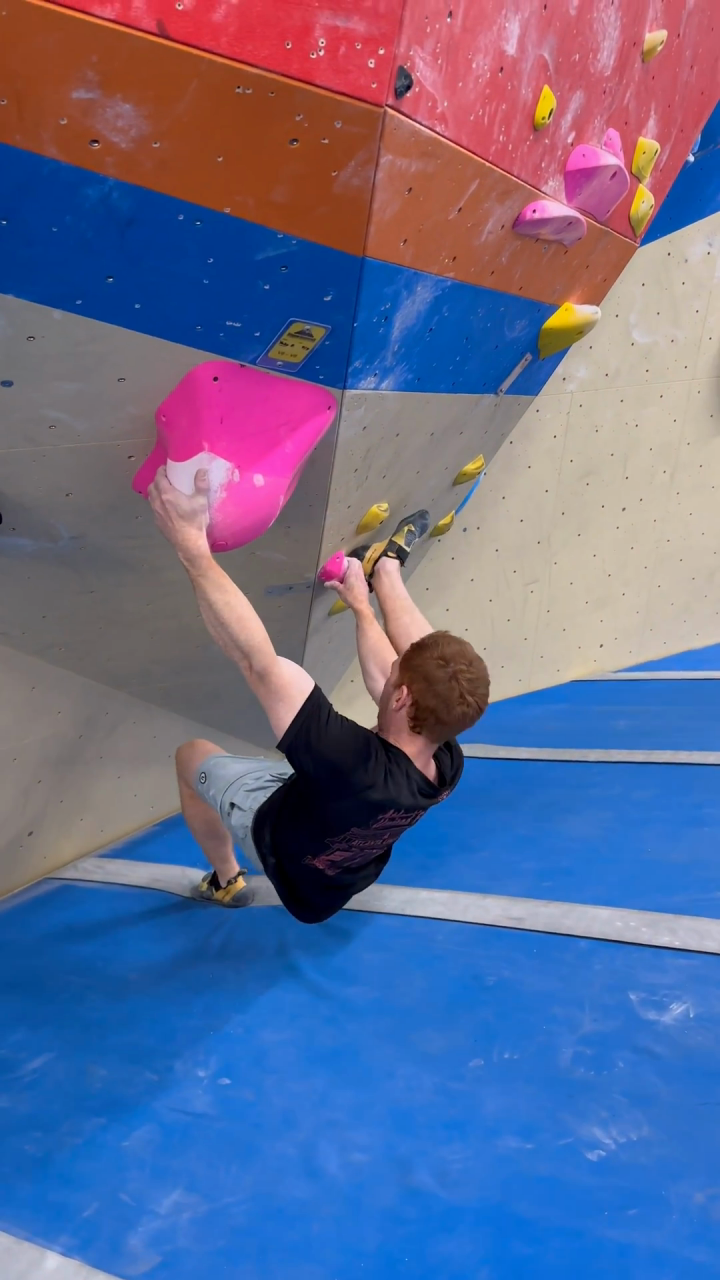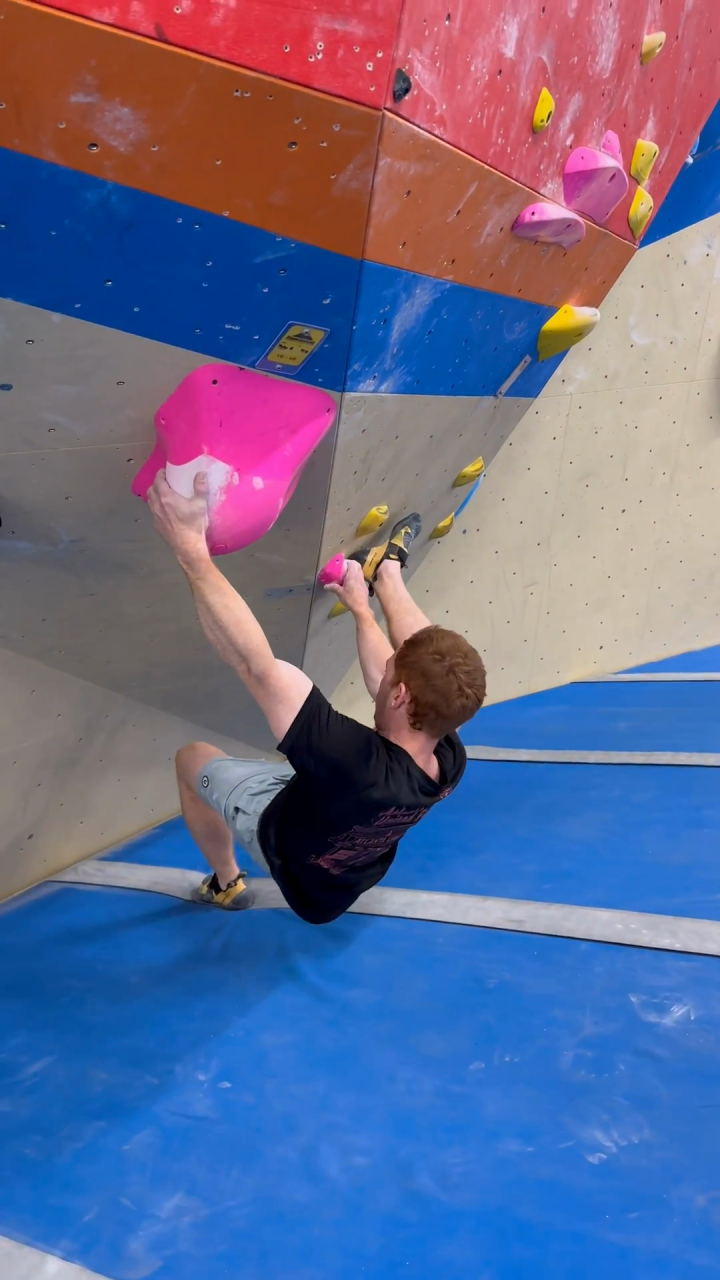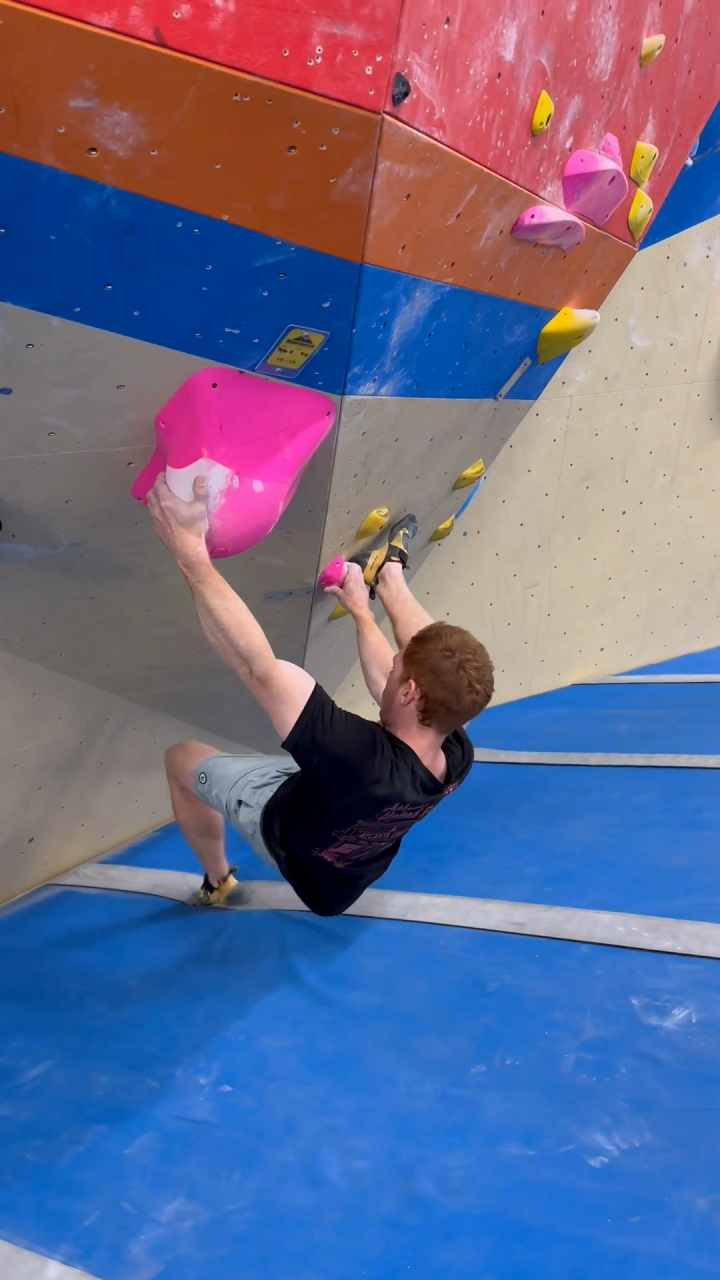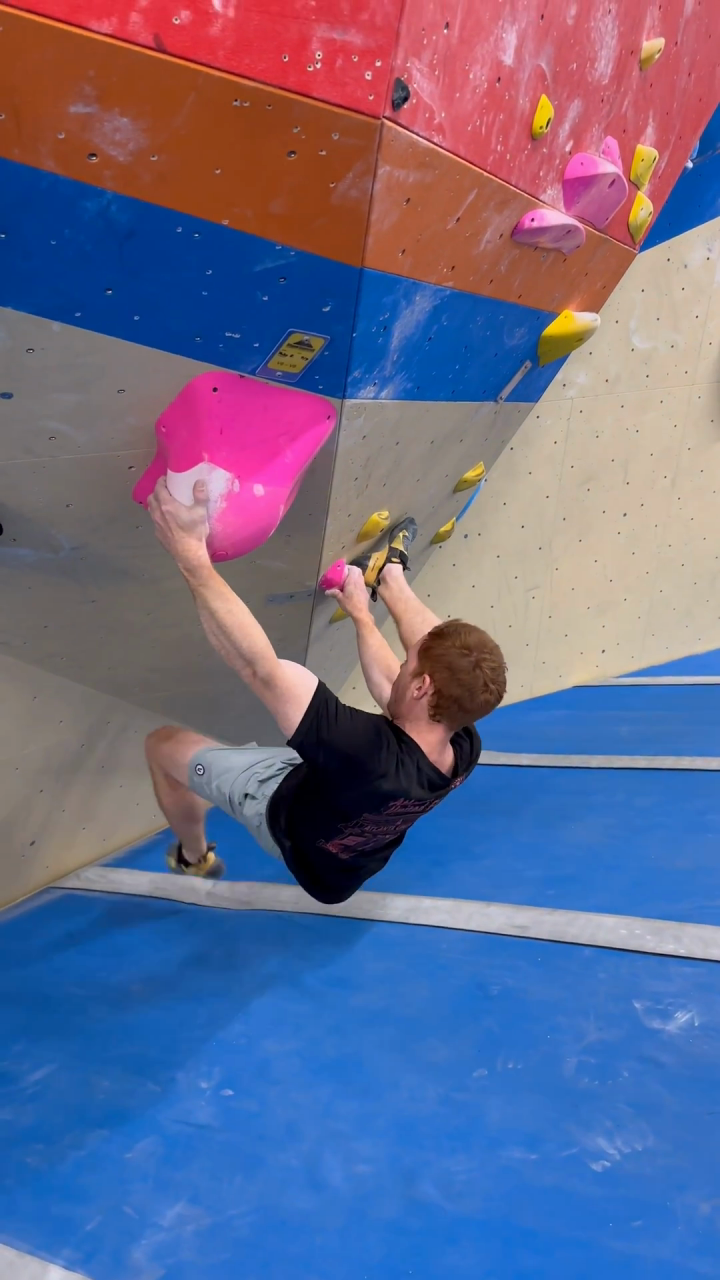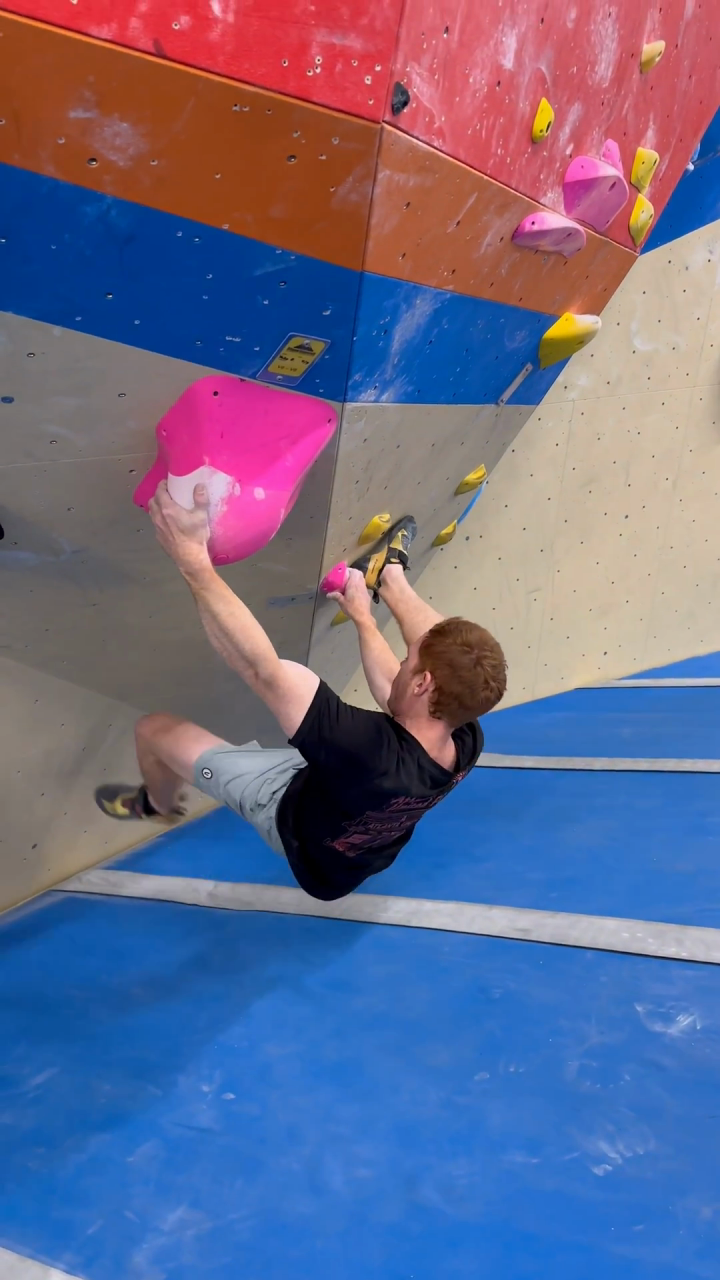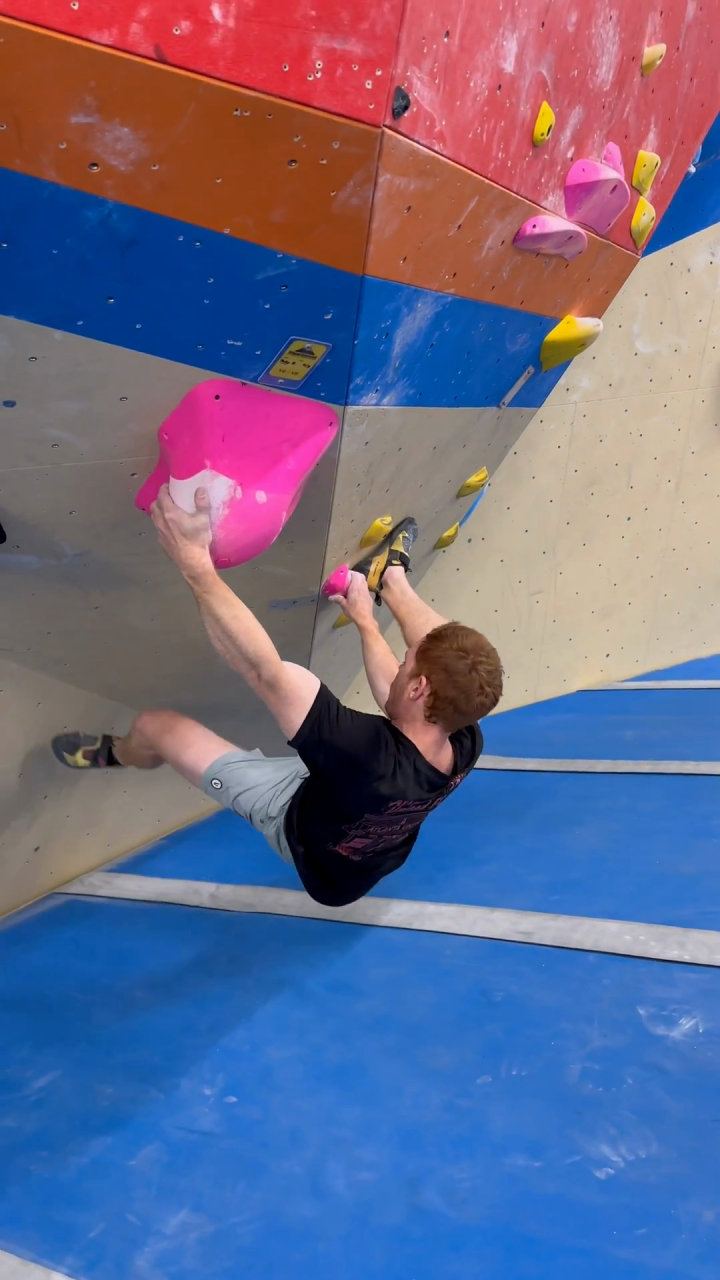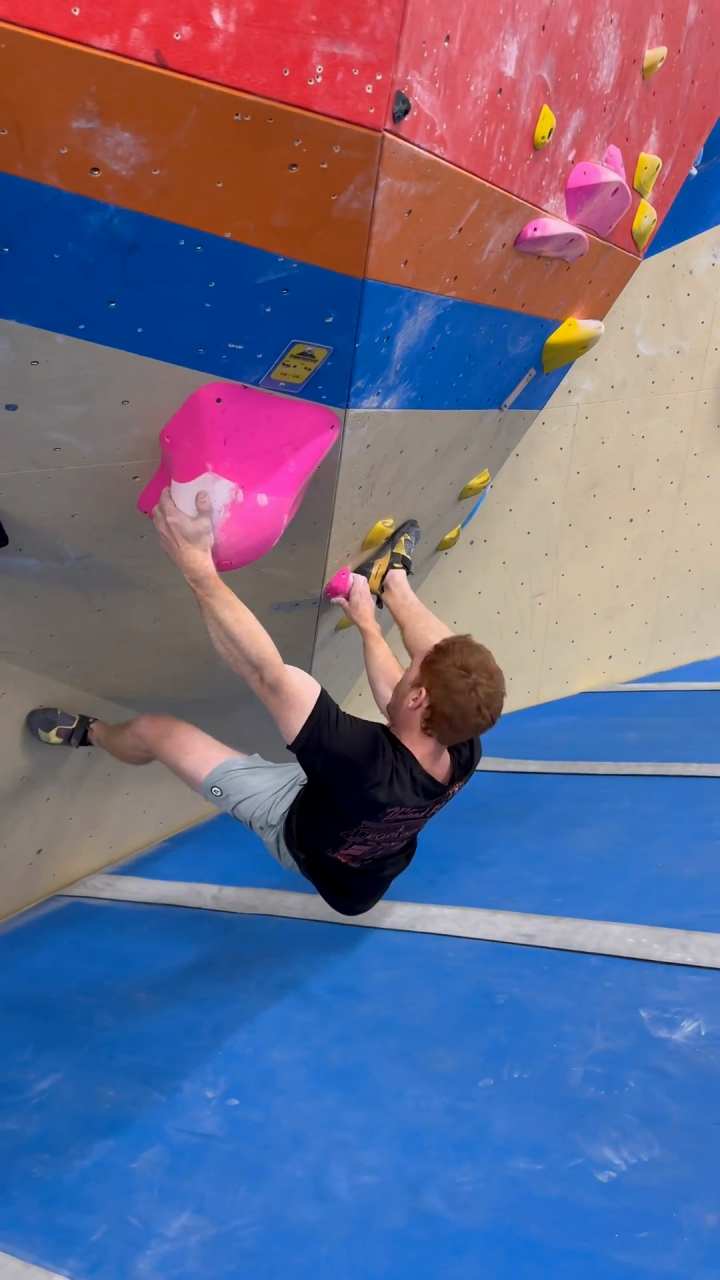
dt=0.1s
person 1, frame 1
left shoulder: (348, 760)
right shoulder: (447, 767)
left elbow: (259, 663)
right elbow: (385, 683)
left wrist: (192, 547)
right wrist: (360, 608)
left hip: (278, 834)
left knee: (192, 754)
right knee: (440, 661)
left ankle: (226, 881)
right ankle: (385, 569)
person 1, frame 2
left shoulder: (349, 759)
right shoulder: (450, 763)
left elbow: (257, 665)
right elbow: (388, 688)
left wrist: (190, 549)
right wrist: (360, 611)
left hip: (283, 835)
left knee: (192, 758)
right knee: (440, 656)
left ankle: (226, 884)
right ankle: (385, 571)
person 1, frame 3
left shoulder: (354, 756)
right shoulder: (457, 758)
left elbow: (259, 667)
right elbow: (392, 688)
left wrist: (191, 553)
right wrist: (360, 612)
left hip: (285, 826)
left knee: (183, 758)
right knee: (448, 653)
left ankle: (218, 881)
right ankle: (387, 573)
person 1, frame 4
left shoulder: (362, 749)
right shoulder: (466, 749)
left elbow: (258, 665)
right elbow: (396, 695)
left wrist: (190, 556)
right wrist: (360, 615)
left hip: (292, 817)
left knee: (165, 744)
left ankle: (194, 854)
right ankle: (386, 572)
person 1, frame 5
left shoulder: (363, 749)
right shoulder: (466, 744)
left elbow: (264, 667)
right elbow: (396, 693)
left wrist: (191, 558)
right wrist: (362, 617)
left hip: (292, 816)
left knee: (156, 730)
right knee: (458, 649)
left ankle: (155, 801)
right ankle: (388, 573)
person 1, frame 6
left shoulder: (361, 752)
right shoulder: (465, 747)
left elbow: (265, 670)
right elbow: (400, 699)
left wrist: (195, 563)
right wrist: (365, 620)
left hip: (302, 828)
left knee: (156, 725)
right knee: (460, 649)
left ankle: (113, 752)
right ankle: (389, 578)
person 1, frame 7
left shoulder: (360, 759)
right shoulder: (463, 756)
left elbow: (269, 674)
right elbow: (401, 705)
left wrist: (197, 566)
right wrist: (367, 625)
left hip: (298, 834)
left knee: (151, 729)
right knee: (461, 662)
left ankle: (92, 733)
right ankle: (391, 581)
